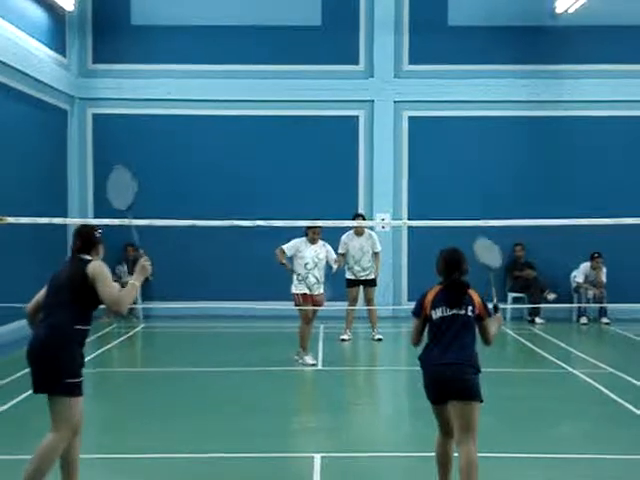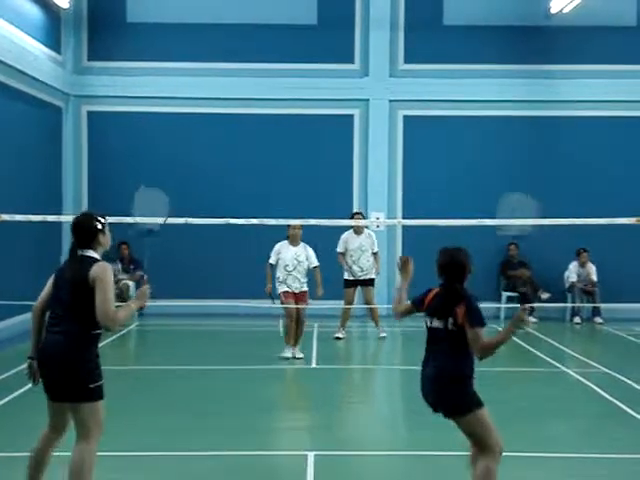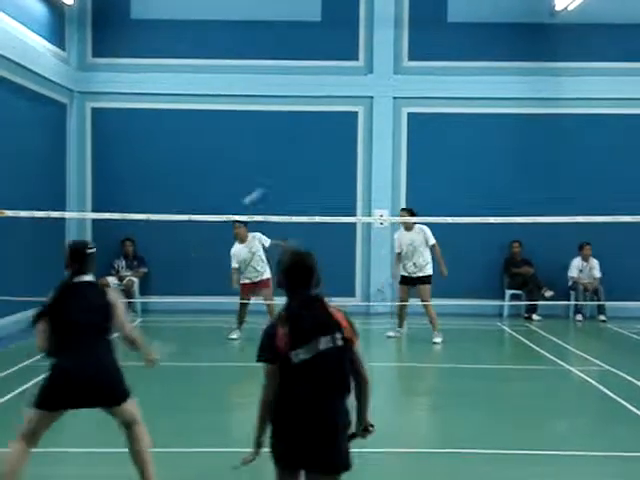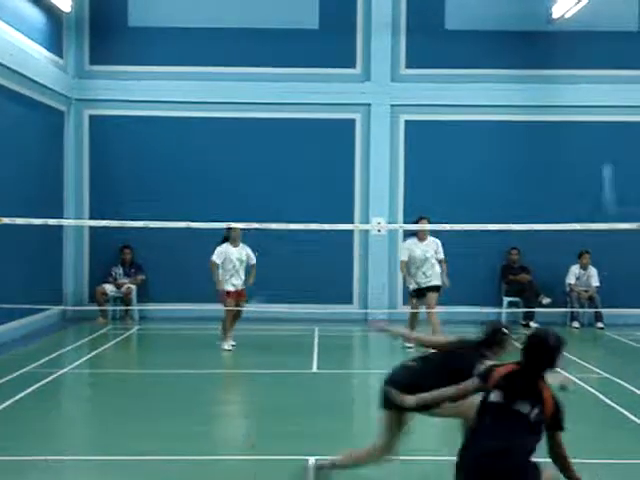
dt=1s
person 1, frame 1
left shoulder: (63, 272)
right shoulder: (96, 267)
left elbow: (31, 310)
right elbow: (118, 305)
right wrist: (138, 276)
left hip: (42, 348)
right hip: (62, 350)
left knee: (70, 426)
right knee: (63, 431)
person 1, frame 2
left shoulder: (64, 268)
right shoulder: (100, 269)
left elbow: (38, 310)
right elbow: (108, 320)
left wrist: (34, 355)
right wrist: (135, 302)
left hip: (50, 352)
right hip: (78, 354)
left knee: (55, 427)
right knee: (88, 436)
person 1, frame 3
left shoulder: (55, 298)
right shoulder: (107, 294)
left elbow: (45, 347)
right elbow: (128, 334)
right wrist: (147, 352)
left hip: (64, 373)
right hip: (103, 372)
left knee: (26, 438)
right knee: (134, 423)
person 1, frame 4
left shoulder: (460, 345)
left elbow: (415, 337)
left wrist: (389, 329)
left hip: (395, 380)
right hip: (411, 389)
left knee: (382, 448)
left ankle: (327, 465)
person 2, frame 1
left shoulder: (428, 297)
right shoulder: (474, 299)
left elbow: (415, 341)
right elbow: (488, 339)
right wrist: (496, 323)
left hip: (433, 372)
right hip: (463, 372)
left knee: (445, 432)
right knee: (466, 442)
person 2, frame 2
left shoulder: (431, 297)
right shoulder: (467, 306)
left elbow: (398, 311)
right elbow: (480, 352)
left wrist: (404, 280)
right wrist: (512, 328)
left hip: (431, 382)
right hip: (453, 385)
right knee: (489, 452)
person 2, frame 3
left shoulder: (276, 332)
right shoulder: (339, 320)
left elbow: (268, 395)
right elbow: (362, 378)
left wrist: (257, 441)
right wrist: (362, 419)
left hip: (288, 428)
right hip: (332, 427)
person 2, frame 4
left shoulder: (496, 374)
right shoulder: (549, 400)
left elbow: (455, 392)
right elbow: (557, 454)
left wrist: (415, 400)
left hip: (472, 463)
person 3, frame 1
left shoulder: (372, 236)
right shoulder: (346, 237)
left elbow: (376, 254)
right elbow: (341, 255)
left wrist: (376, 268)
right wrist: (340, 263)
left hip: (369, 275)
right hip: (352, 275)
left knee: (370, 302)
right knee: (352, 302)
left ankle: (375, 331)
right ankle: (347, 331)
person 3, frame 2
left shoulder: (370, 235)
right shoulder: (345, 236)
left elbow: (375, 253)
right elbow: (340, 254)
left wrist: (377, 266)
right wrist: (345, 266)
left hip: (367, 274)
right hip: (351, 275)
left knee: (370, 302)
right knee: (348, 303)
left ankle: (379, 328)
right ankle: (342, 329)
person 3, frame 3
left shoulder: (423, 230)
right shoulder: (398, 235)
left elbow: (435, 247)
right elbow: (398, 255)
left wrist: (442, 266)
right wrist: (396, 268)
left hip: (423, 271)
right hip: (406, 272)
left knee: (425, 302)
right knee: (402, 301)
left ankle: (436, 332)
right ankle: (400, 328)
person 3, frame 4
left shoulder: (435, 242)
right shoulder: (408, 244)
left elbow: (441, 261)
right elbow: (403, 263)
left wrist: (444, 276)
right wrist: (406, 276)
left hip: (433, 281)
right hip: (416, 282)
left knee: (430, 309)
right knee: (414, 311)
person 4, frame 1
left shoulder: (325, 247)
right shoulder: (298, 243)
left elbow: (335, 261)
right elbow: (279, 250)
left wrist: (339, 263)
right wrist: (284, 261)
left hip: (317, 289)
right hip: (301, 288)
left knee: (310, 321)
right knee: (306, 319)
left ankle: (301, 351)
right ankle: (305, 354)
person 4, frame 2
left shoulder: (307, 249)
right shoulder: (279, 247)
left elbow: (315, 268)
right elbow: (271, 265)
left wrist: (319, 287)
right wrist: (269, 283)
left hip: (301, 288)
right hip: (284, 287)
left knee: (300, 318)
right knee: (290, 315)
left ankle: (295, 346)
right ankle: (288, 346)
person 4, frame 3
left shoulder: (257, 237)
right shoulder: (235, 250)
left elbow: (269, 243)
right elbow: (235, 269)
left wrist: (283, 244)
right wrist: (235, 283)
left hip: (263, 275)
right hip: (246, 279)
left knee: (269, 302)
right knee: (243, 305)
right ankle: (238, 329)
person 4, frame 4
left shoulder: (245, 249)
right shoulder: (223, 248)
left elbow: (253, 264)
right elbow: (214, 264)
left wrist: (251, 277)
right wrist: (217, 282)
left hip: (239, 285)
right hip: (226, 286)
left knee: (238, 312)
right knee: (230, 311)
left ankle: (226, 333)
right ankle: (225, 339)
